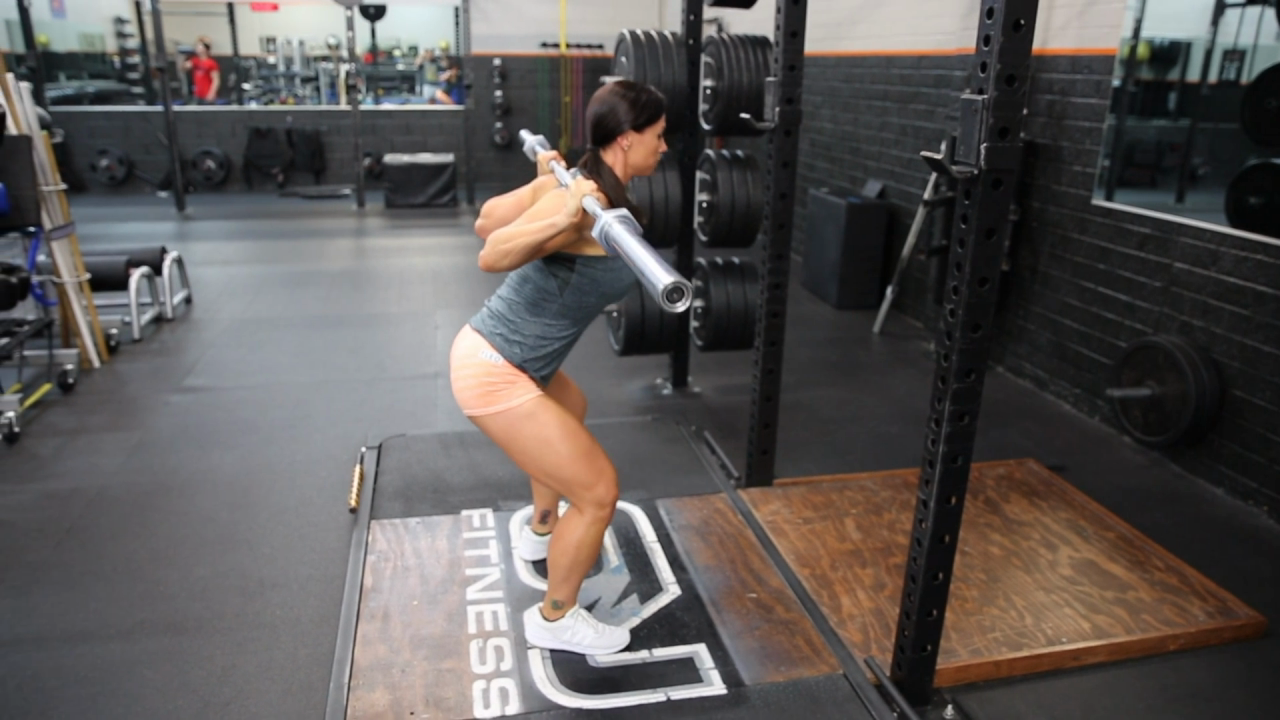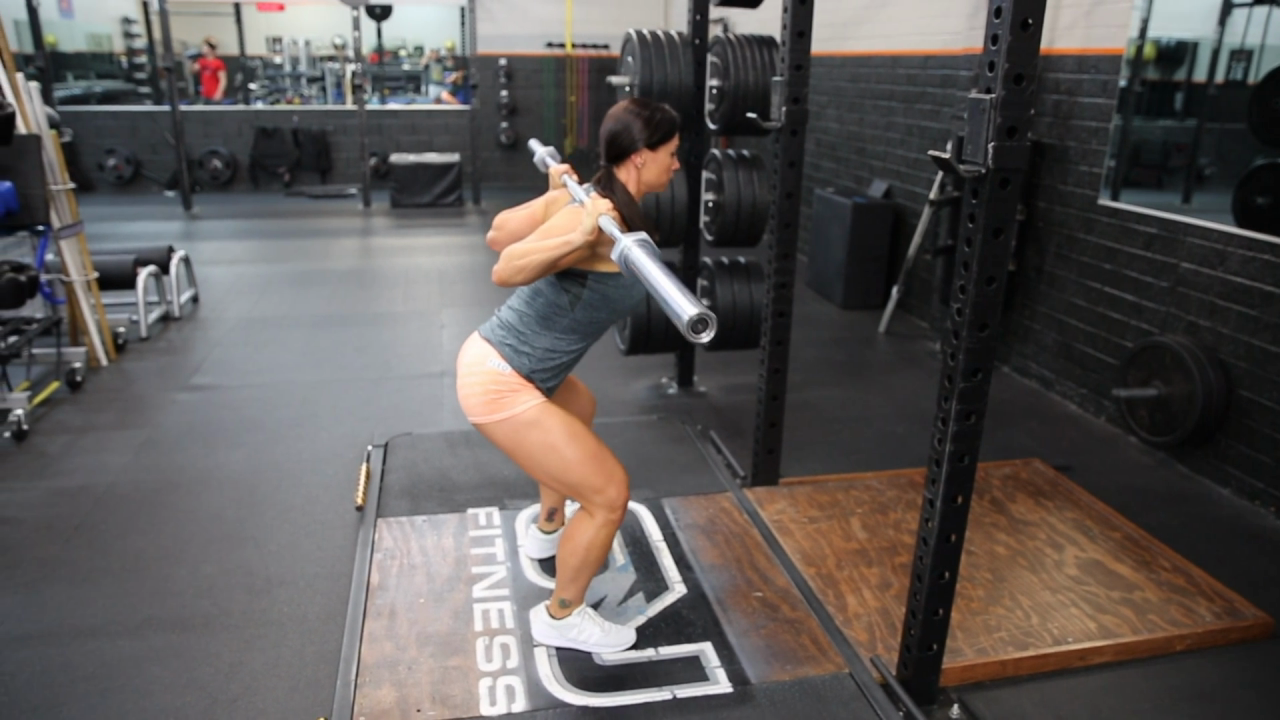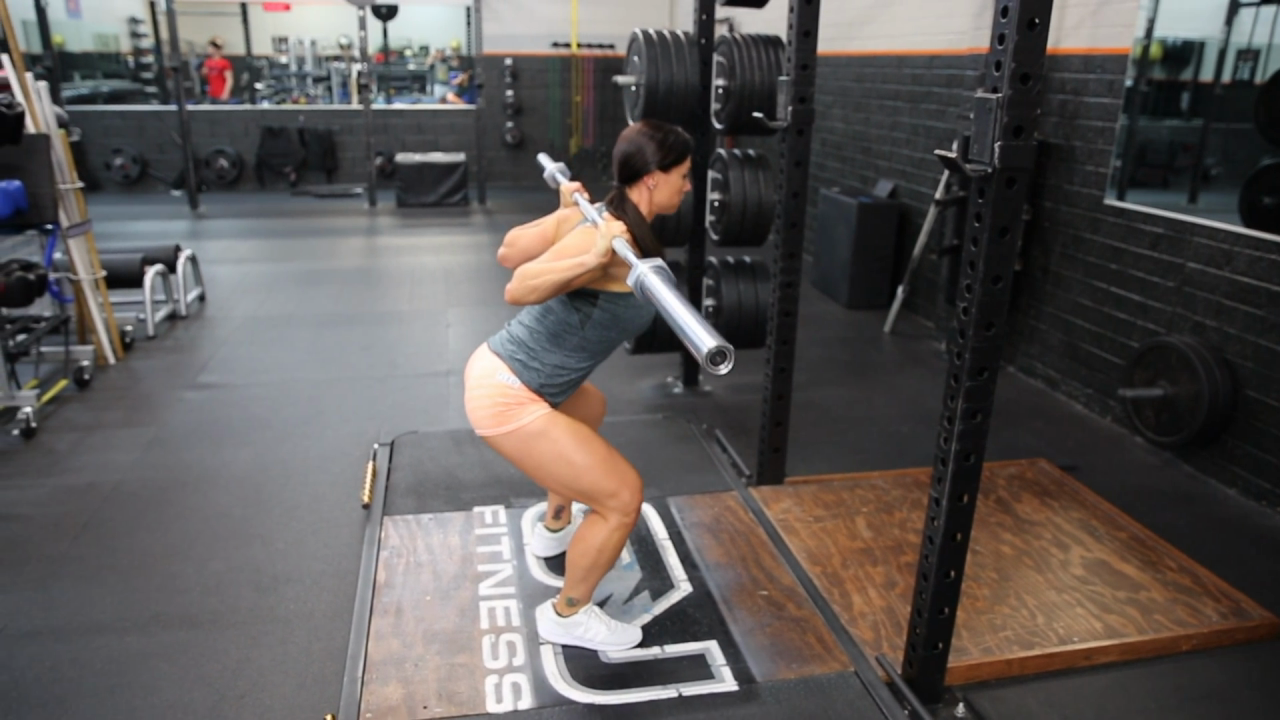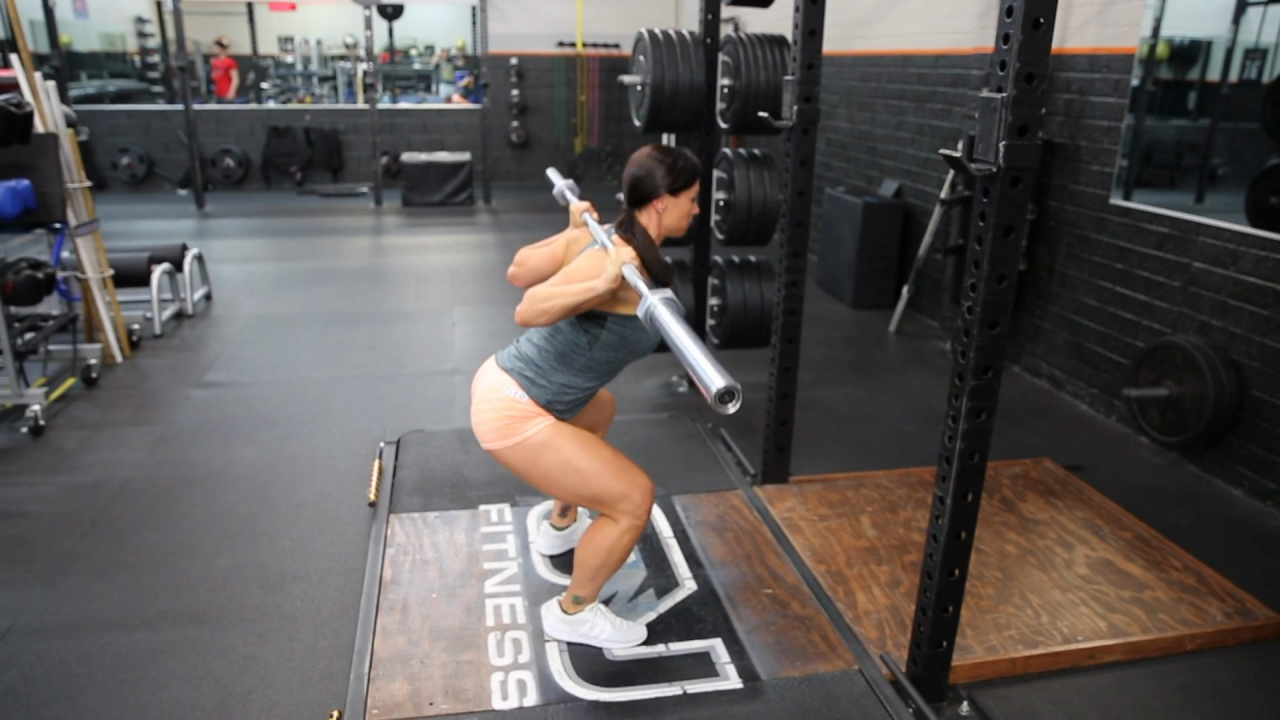
dt=0.3s
person 1, frame 1
left shoulder: (570, 184)
right shoulder: (589, 205)
left elbow: (485, 222)
right elbow: (492, 256)
left wrist: (543, 182)
right wrist: (561, 220)
left hip: (495, 352)
right hip: (495, 374)
left knee: (571, 412)
right knee: (598, 491)
left ankle: (541, 531)
right ankle: (555, 619)
person 1, frame 2
left shoulder: (577, 198)
right shoulder: (598, 220)
left elbow: (498, 236)
right elbow: (505, 270)
left wrist: (555, 194)
right wrist: (578, 237)
left hip: (498, 359)
right hip: (500, 383)
left knee: (581, 410)
right knee: (608, 493)
left ankle: (549, 529)
right ankle: (561, 617)
person 1, frame 3
left shoulder: (589, 216)
right shoulder: (607, 238)
left elbow: (508, 251)
right elbow: (517, 289)
left wrist: (565, 210)
right wrist: (591, 260)
left hip: (503, 369)
right hip: (506, 396)
left knee: (590, 411)
right knee: (622, 496)
left ankle: (556, 526)
right ankle: (567, 615)
person 1, frame 4
left shoulder: (598, 238)
right shoulder: (613, 261)
left elbow: (518, 271)
right elbow: (527, 312)
left wrist: (572, 229)
right wrist: (602, 284)
left hip: (506, 384)
right hip: (511, 413)
left knee: (600, 410)
right knee: (633, 498)
left ankle: (561, 526)
right ankle: (572, 613)
